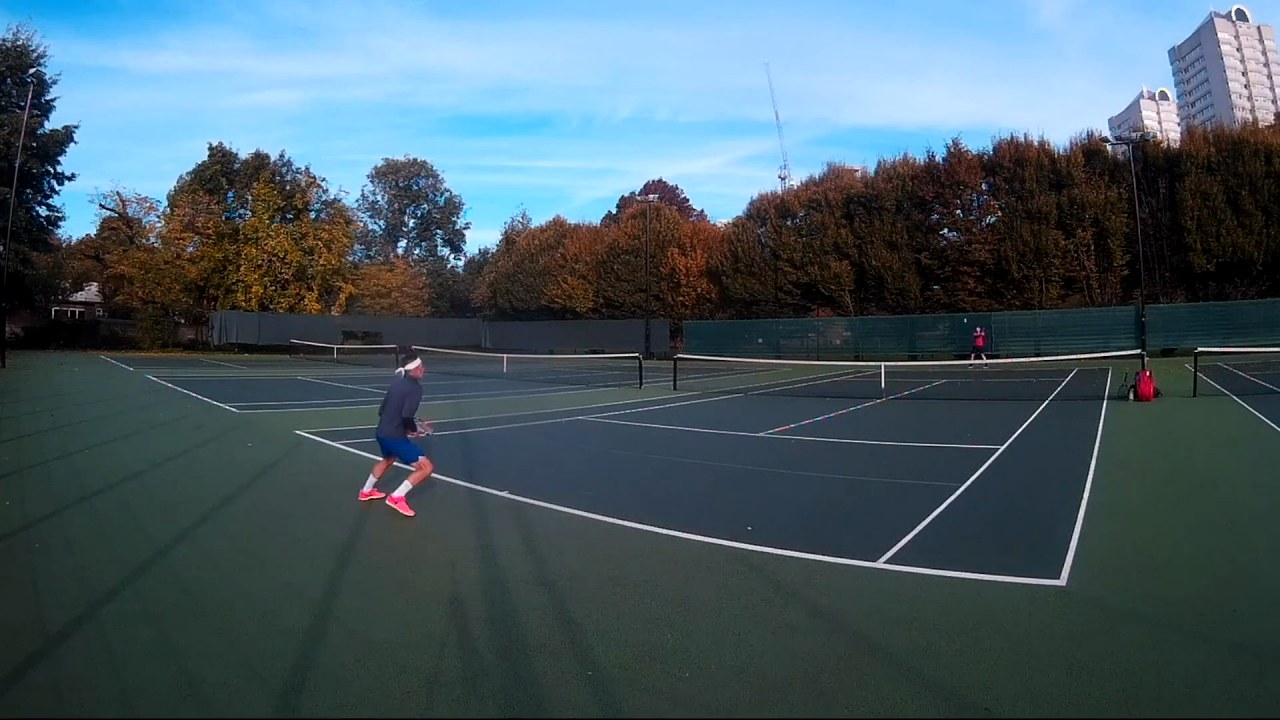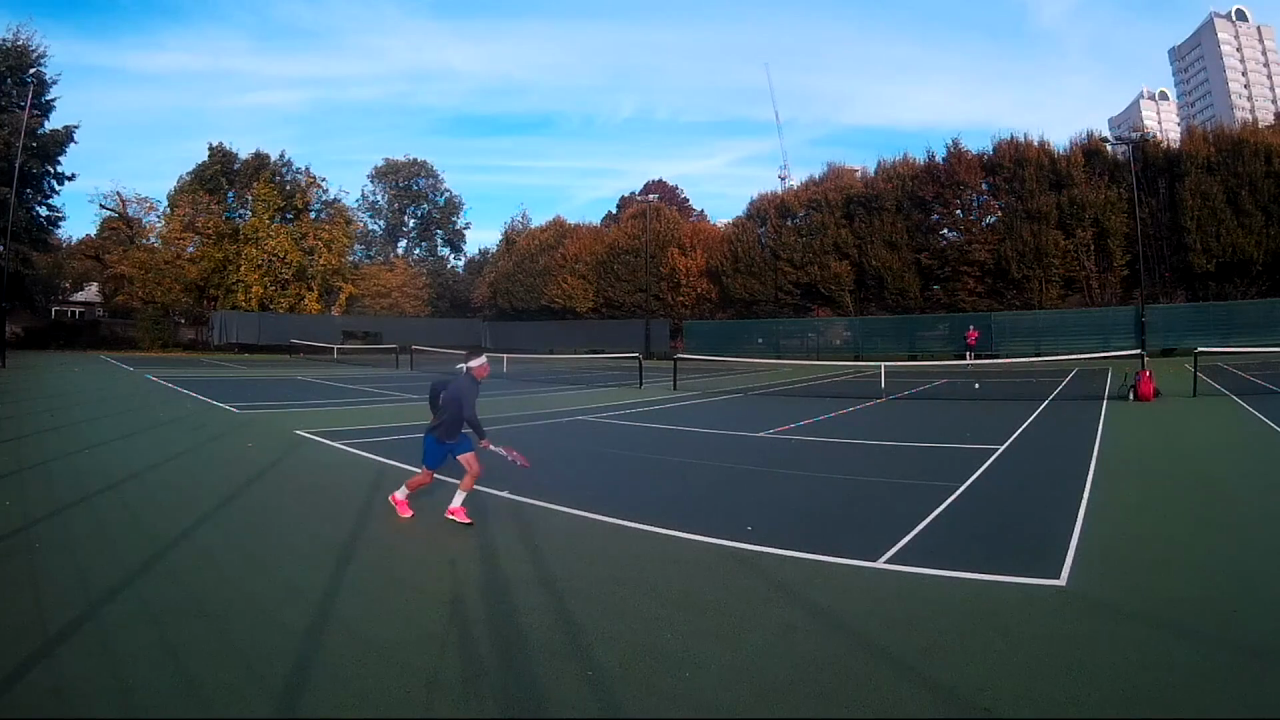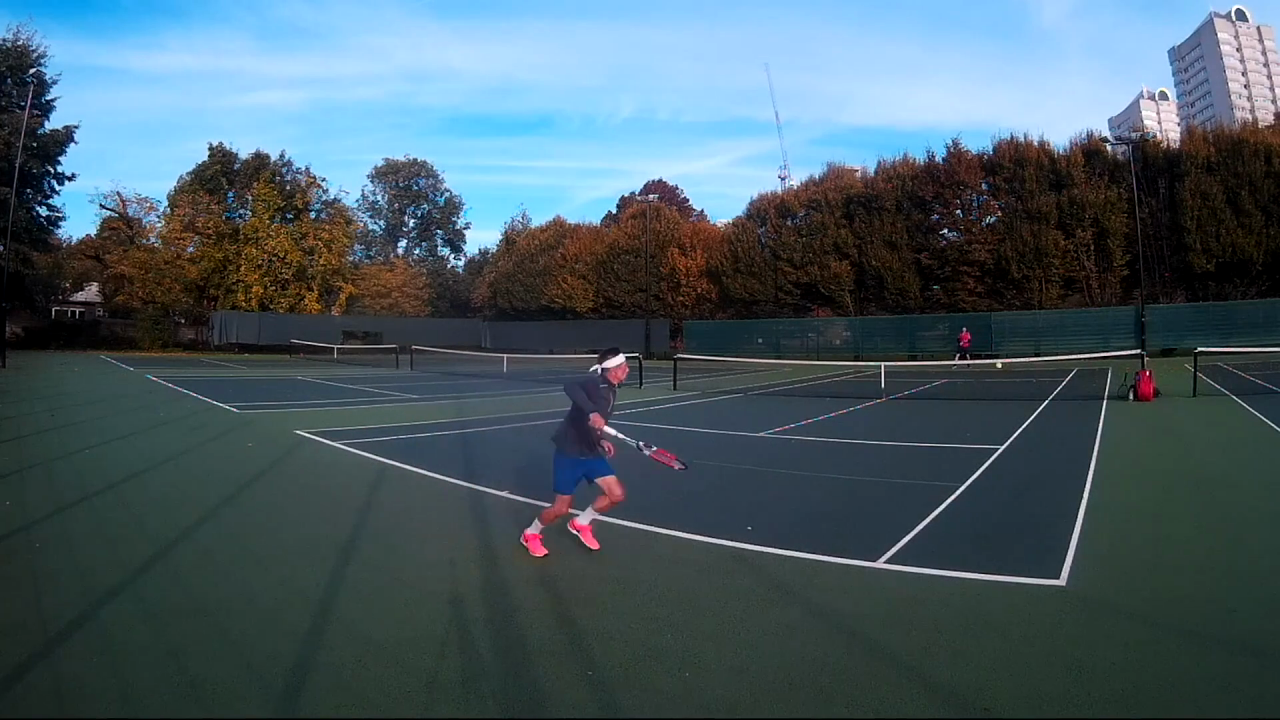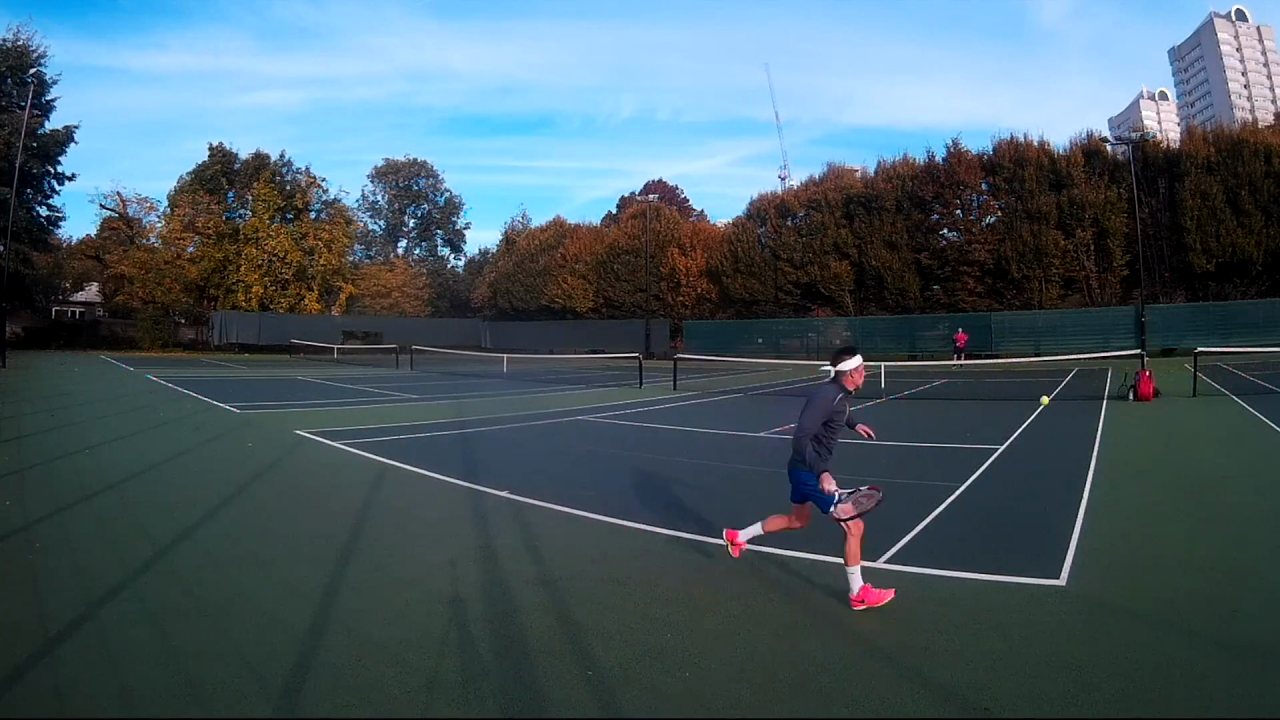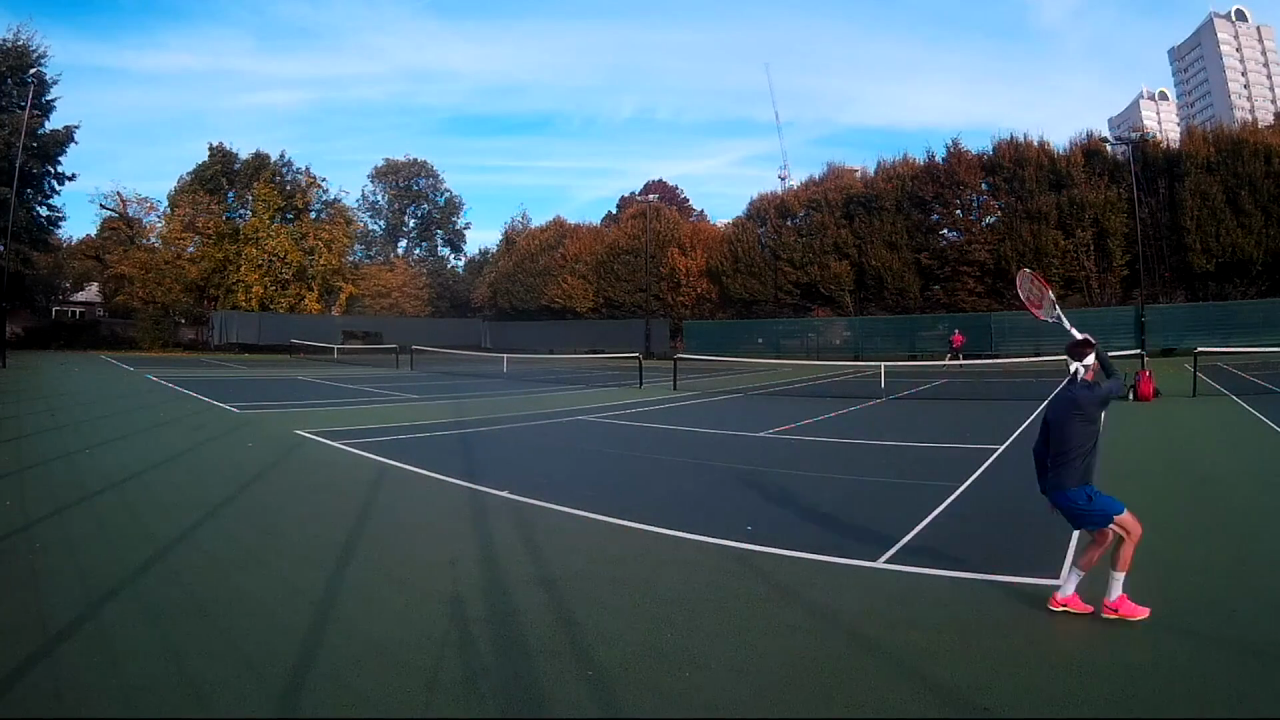
dt=0.4s
person 1, frame 1
left shoulder: (398, 384)
right shoulder: (414, 388)
left elbow: (382, 410)
right elbow: (406, 415)
right wrist: (413, 429)
left hip: (382, 434)
right hip: (394, 437)
left knee: (387, 461)
right knee: (427, 467)
left ankle: (366, 491)
right ankle: (397, 497)
person 1, frame 2
left shoulder: (464, 381)
right shoulder: (467, 386)
left elbow: (435, 386)
right elbow: (469, 416)
left wrist: (436, 413)
right wrist: (482, 436)
left hip: (455, 435)
right hip: (438, 437)
left knee: (475, 470)
right knee: (427, 477)
left ankle: (454, 508)
right ankle: (398, 497)
person 1, frame 3
left shoulder: (611, 391)
right shoulder: (594, 383)
right elbow: (571, 386)
left wrist: (602, 440)
right wrist: (591, 413)
left hip: (591, 453)
right hip: (569, 453)
left knee: (617, 495)
right knee: (561, 508)
left ankle: (581, 524)
right ankle: (531, 535)
person 1, frame 4
left shoulder: (841, 394)
right shoulder: (827, 398)
right elbow: (801, 437)
left wrist: (854, 424)
right wrist: (823, 472)
left hip: (808, 470)
right hip: (807, 472)
left knee: (797, 520)
right knee: (855, 527)
left ankle: (738, 536)
right ankle: (858, 592)
person 1, frame 5
left shoulder: (1056, 401)
right shoulder: (1093, 395)
left elbow: (1040, 451)
right elbow: (1117, 381)
left wrist: (1047, 489)
right wrist: (1094, 348)
left hip: (1057, 488)
right hip: (1075, 490)
left knee: (1103, 538)
right knee: (1133, 530)
left ankle: (1064, 596)
right ankle: (1114, 601)
